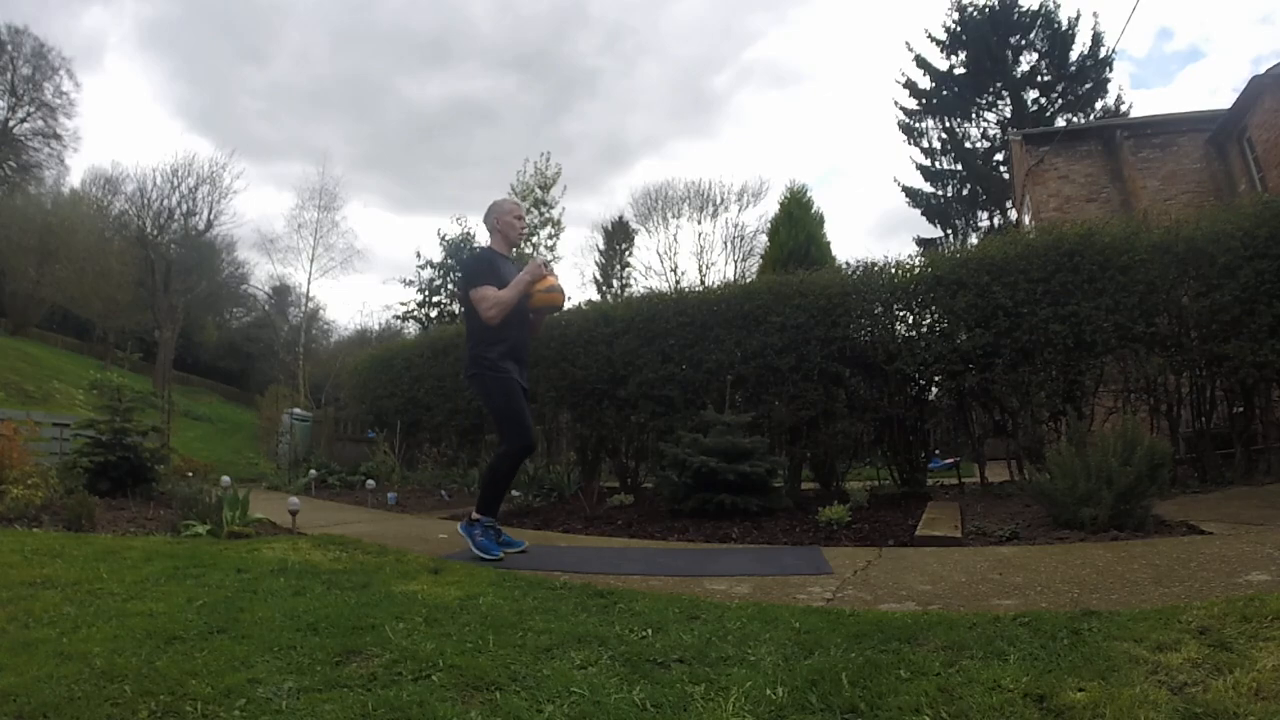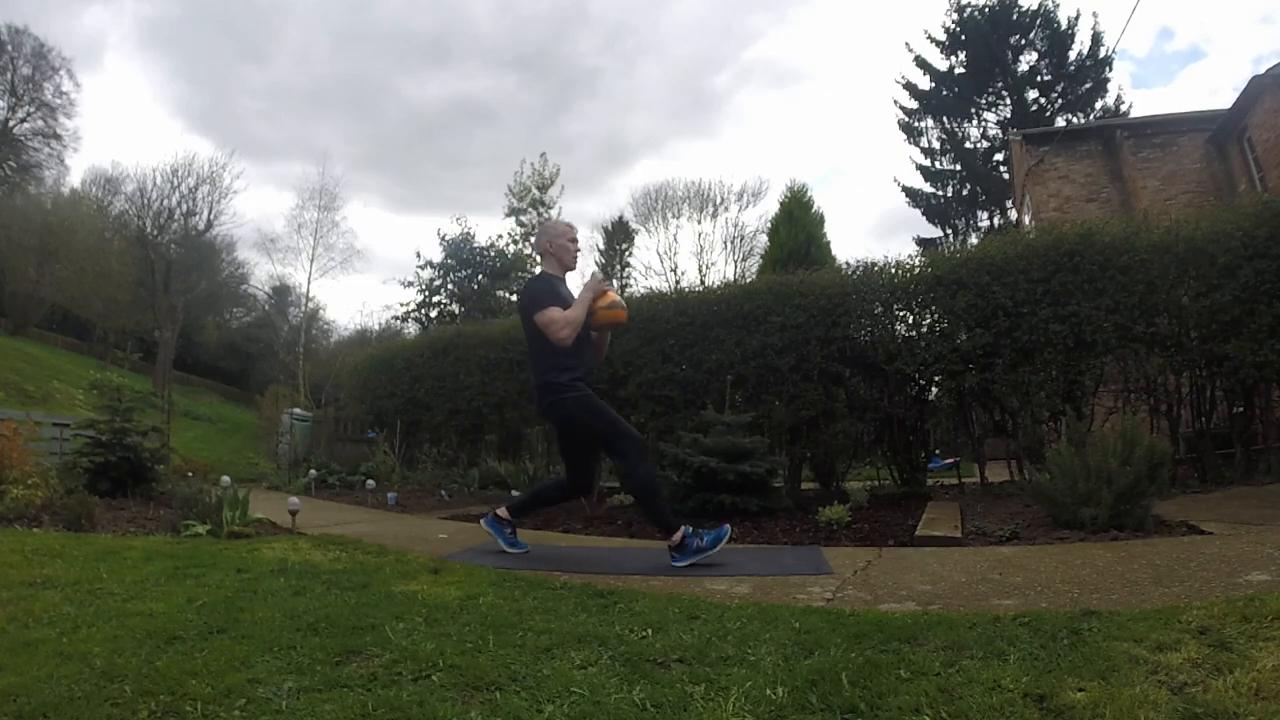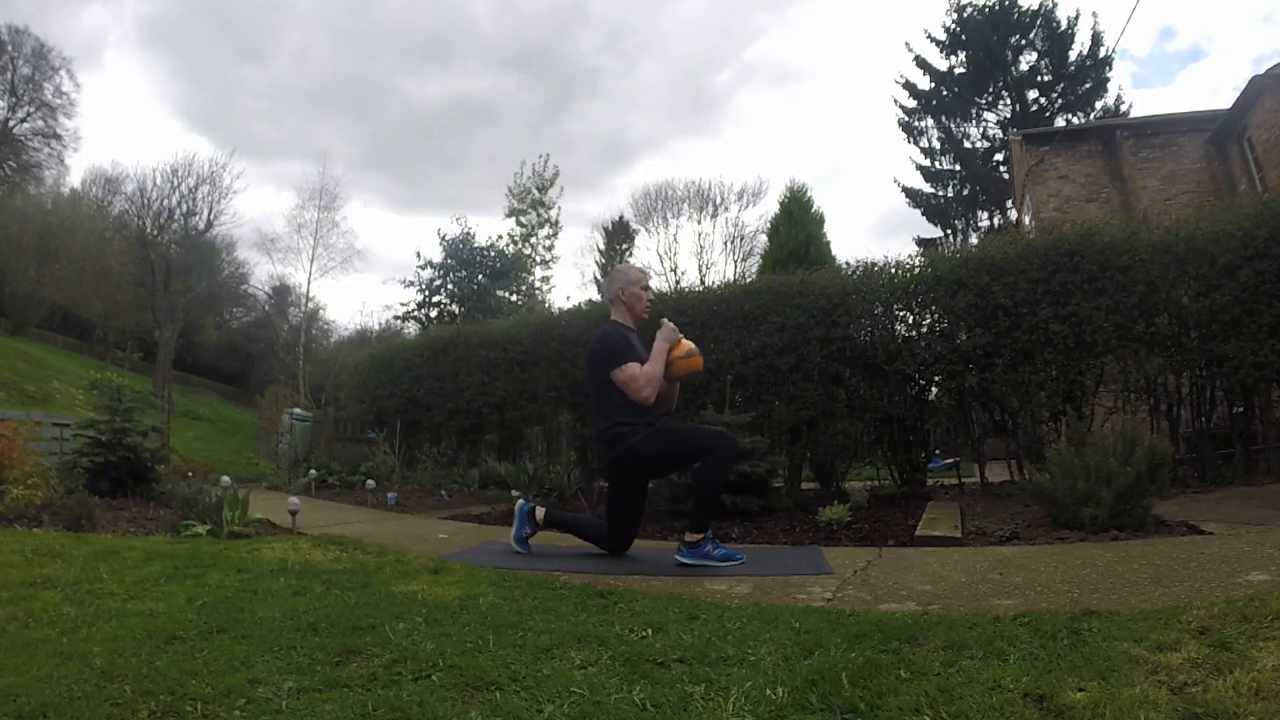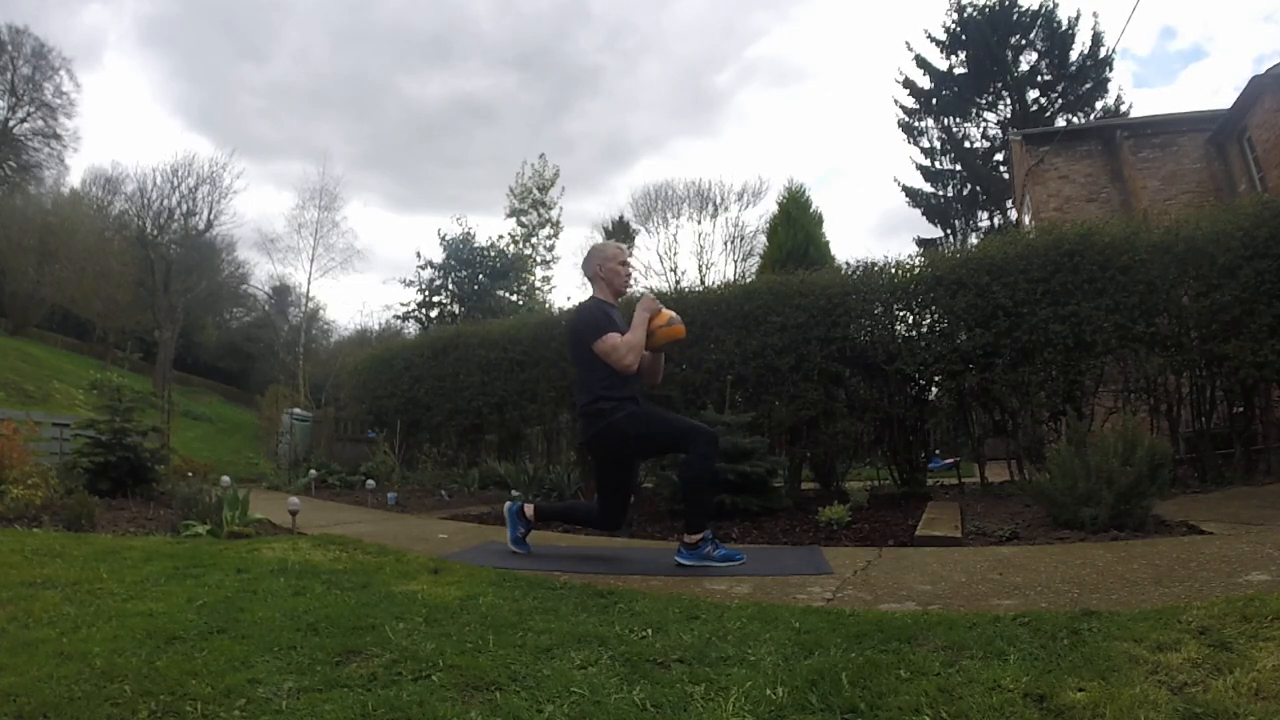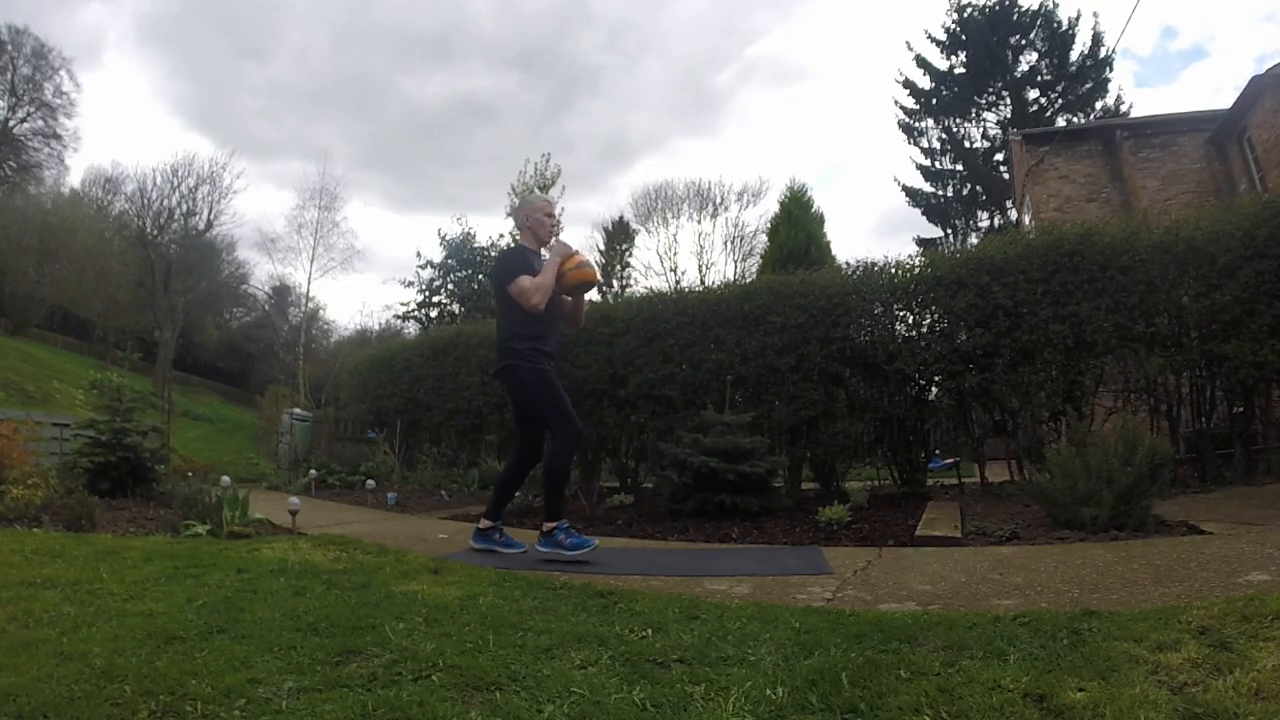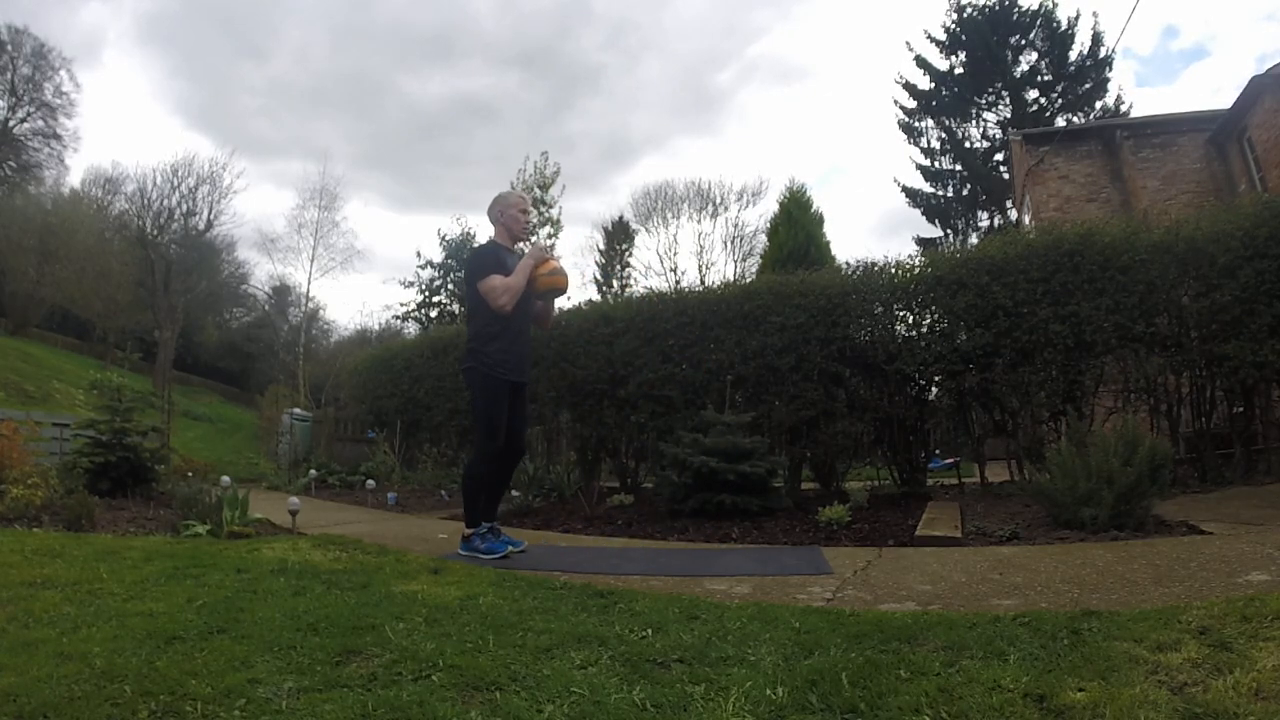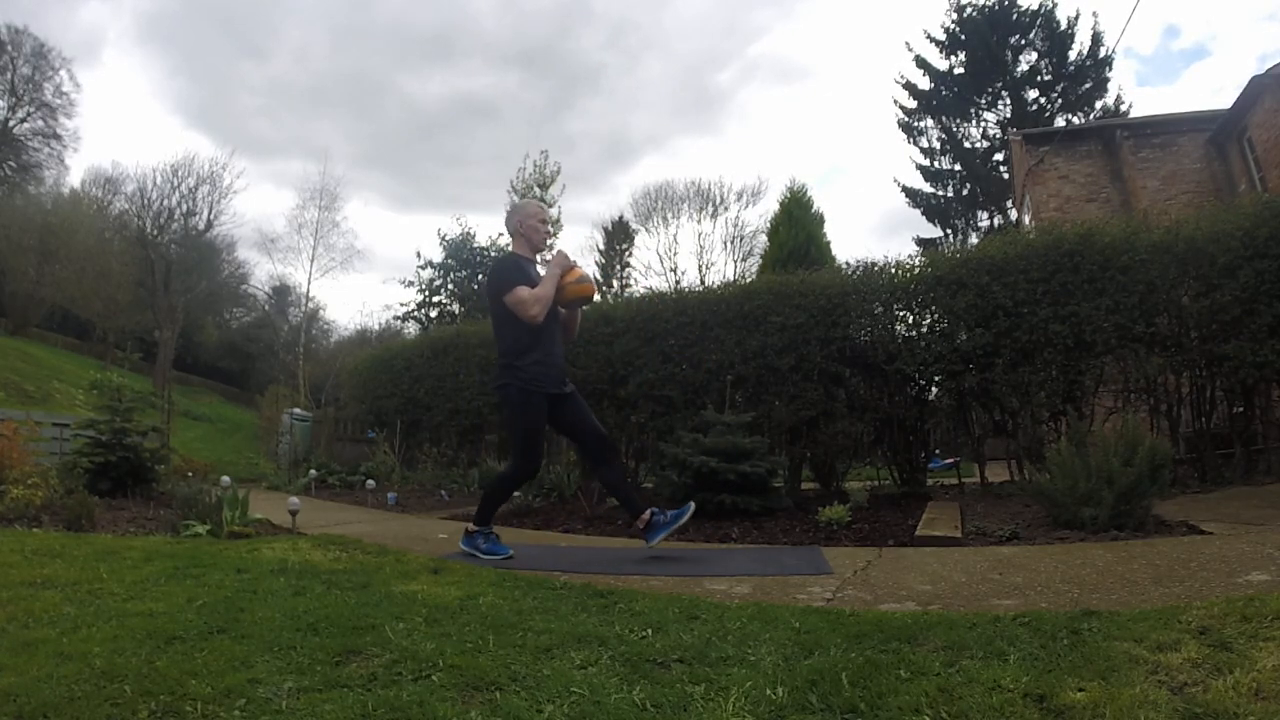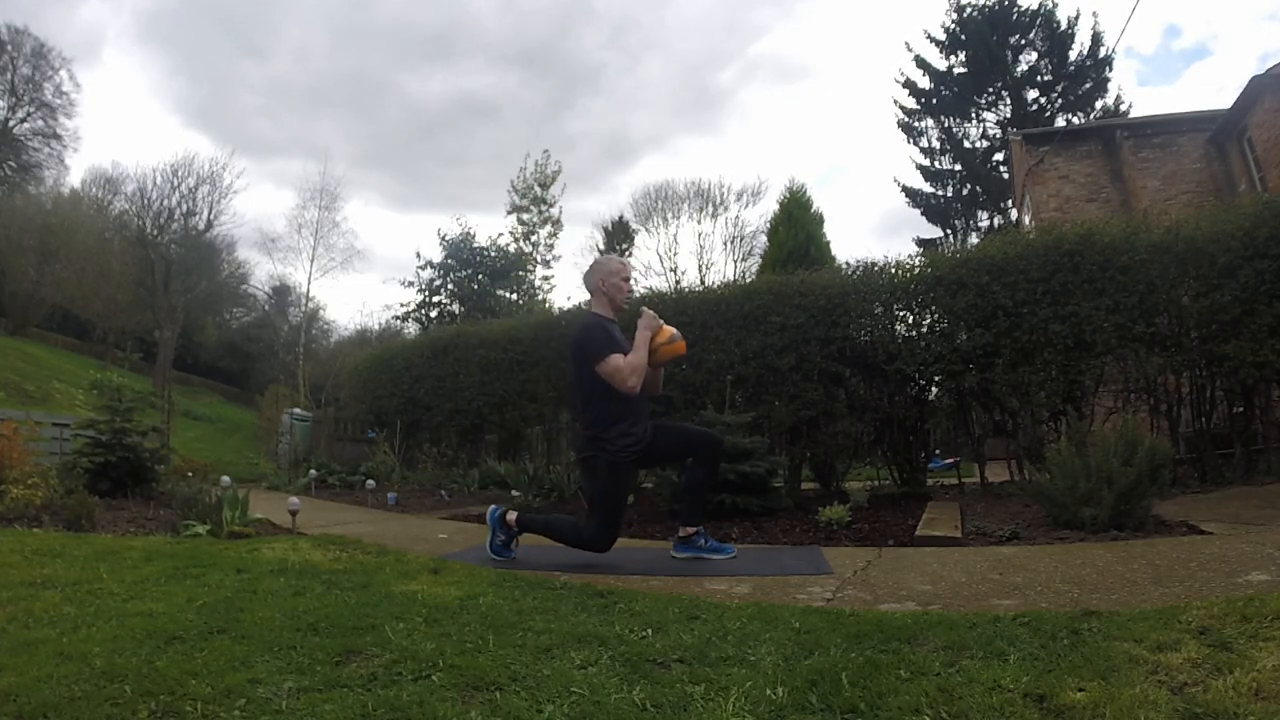
dt=0.5s
person 1, frame 1
left shoulder: (513, 268)
right shoulder: (480, 262)
left elbow: (528, 329)
right elbow: (491, 311)
right wrist: (526, 278)
left hip: (513, 370)
right hip: (491, 366)
left knee: (515, 446)
right knee: (521, 441)
left ankle: (489, 526)
right ankle: (477, 518)
person 1, frame 2
left shoulder: (563, 291)
right shoulder: (538, 288)
left elbow: (595, 353)
right elbow: (562, 334)
right wrist: (587, 295)
left hip: (570, 394)
right hip: (563, 393)
left knee: (580, 480)
right knee: (631, 448)
left ankle: (502, 516)
right ankle: (680, 540)
person 1, frame 3
left shoulder: (629, 340)
right shoulder: (611, 338)
left elbow: (665, 404)
right elbow: (644, 393)
right wrist: (662, 344)
left hip: (631, 449)
right hip: (626, 446)
left knee: (616, 541)
right knee: (721, 445)
left ankle: (534, 515)
right ankle: (695, 542)
person 1, frame 4
left shoulder: (614, 316)
right shoulder: (590, 315)
left elbow: (651, 376)
right elbow: (627, 361)
right wrist: (642, 314)
left hip: (617, 423)
right hip: (610, 420)
left knee: (609, 518)
right knee: (702, 440)
left ankle: (525, 513)
right ankle: (694, 542)
person 1, frame 5
left shoulder: (545, 266)
right shoulder: (511, 259)
left elbow: (574, 319)
right elbow: (535, 300)
right wrist: (555, 259)
left hip: (536, 366)
right hip: (523, 363)
left knee: (529, 451)
right knee: (568, 434)
left ankle: (487, 528)
right ankle: (552, 526)
person 1, frame 6
left shoulder: (520, 262)
right shoulder: (483, 256)
left elbow: (542, 320)
right elbow: (502, 300)
right wrist: (529, 261)
left hip: (514, 371)
right hip: (488, 368)
left knee: (513, 449)
right knee: (489, 448)
left ankle: (487, 525)
right ankle: (472, 533)
person 1, frame 7
left shoulder: (536, 273)
right shoulder: (505, 268)
left elbow: (566, 332)
right elbow: (533, 311)
right wrist: (555, 269)
left hip: (554, 382)
right hip: (522, 383)
left knee: (600, 444)
right knee: (527, 464)
left ankle: (648, 521)
right ankle: (477, 530)
person 1, frame 8
left shoulder: (614, 331)
right shoulder: (590, 332)
left elbow: (651, 388)
right elbow: (629, 383)
right wrist: (644, 333)
left hip: (639, 434)
right hip: (611, 447)
left knee: (709, 445)
right knee: (601, 537)
left ankle: (688, 535)
right ankle: (508, 521)
